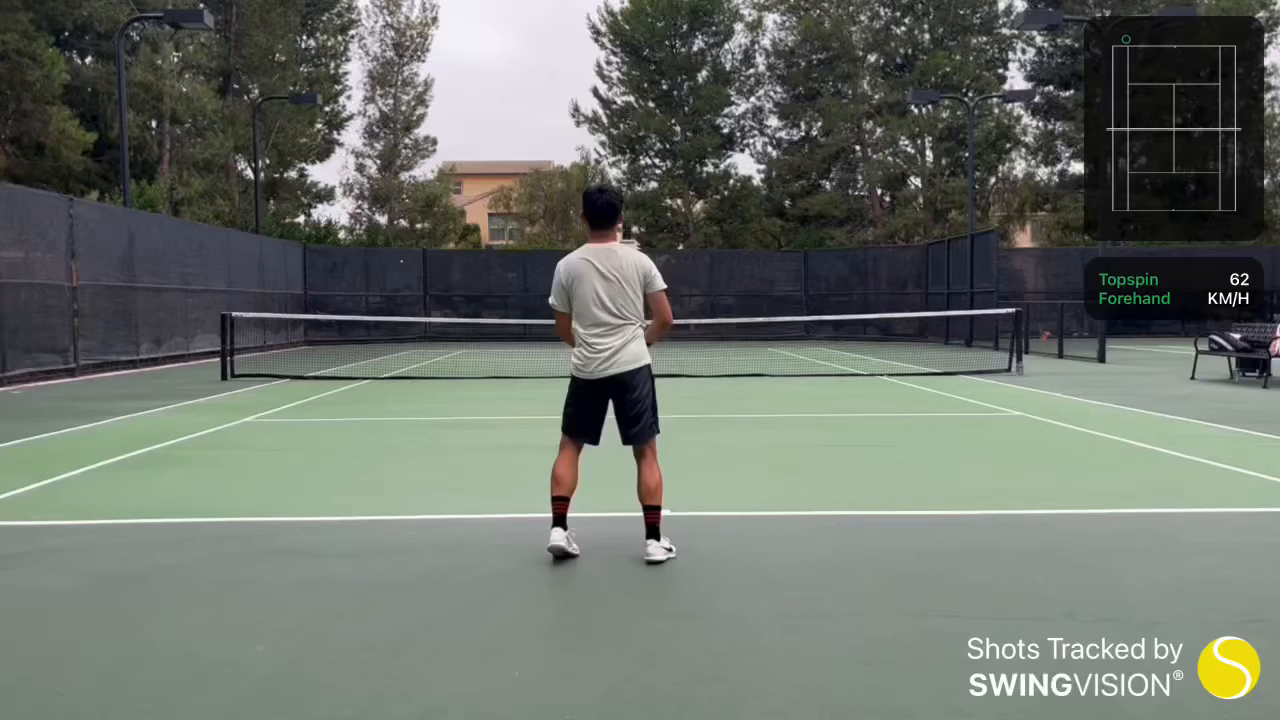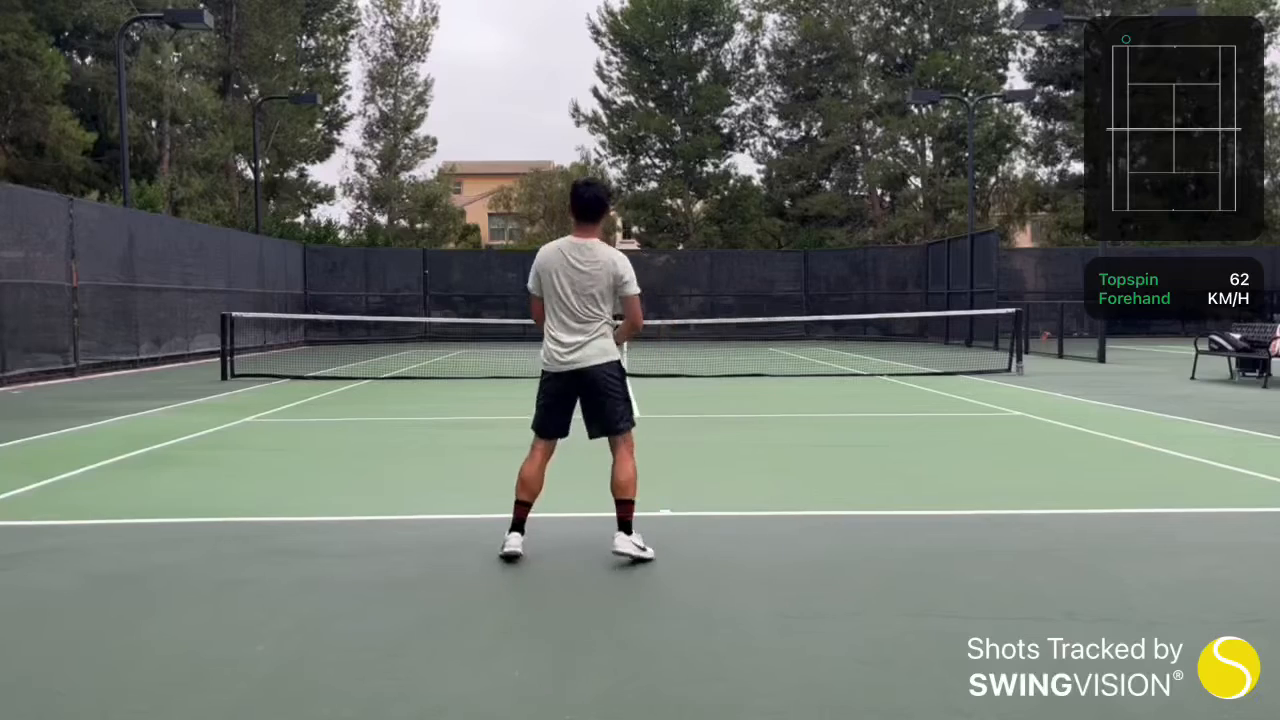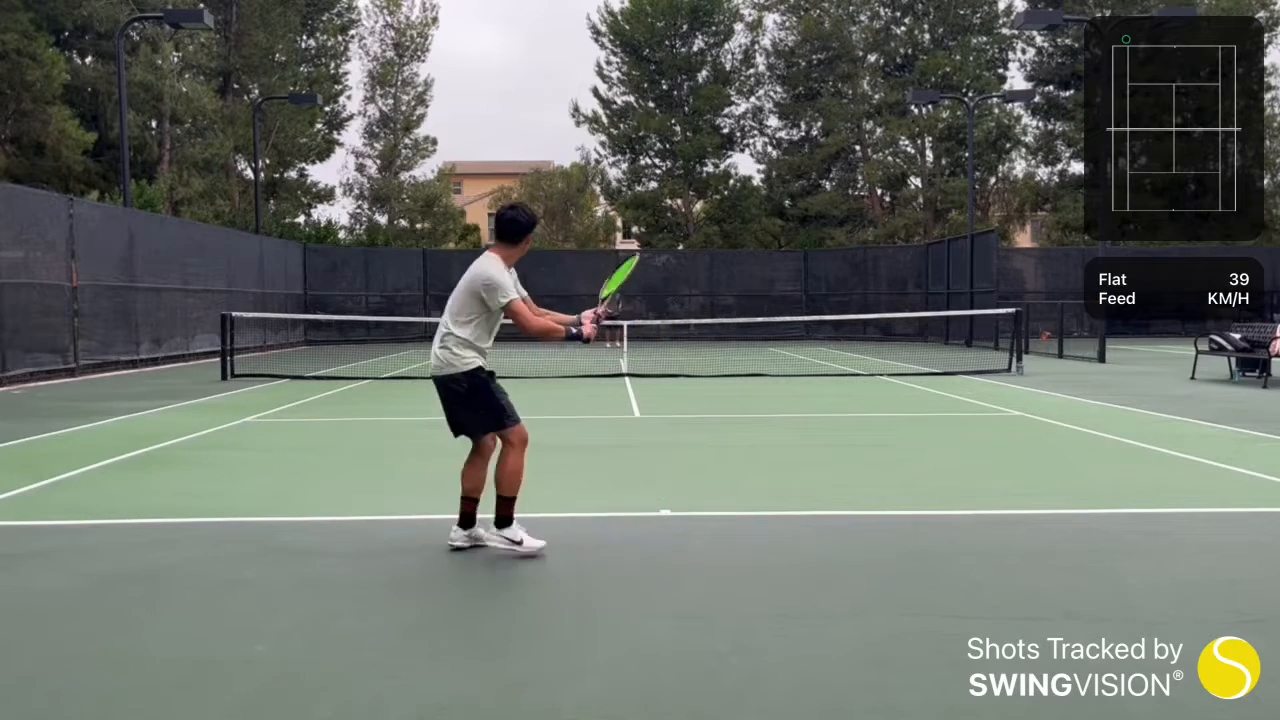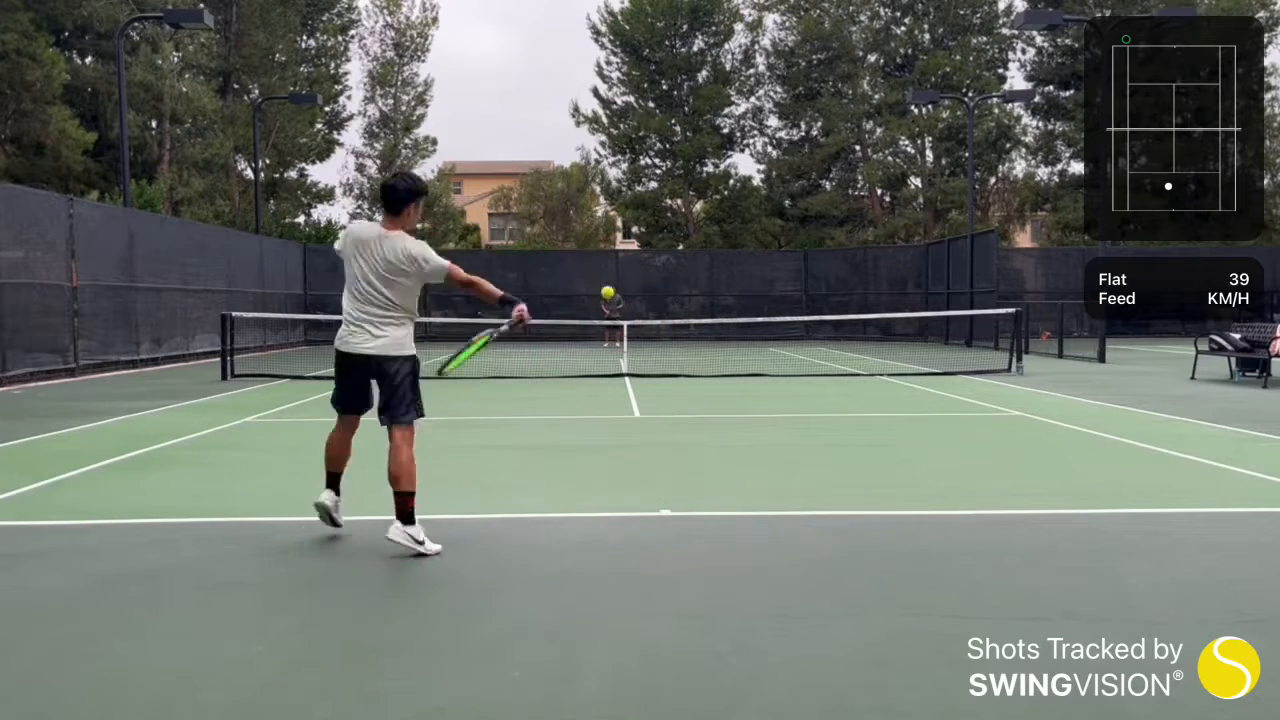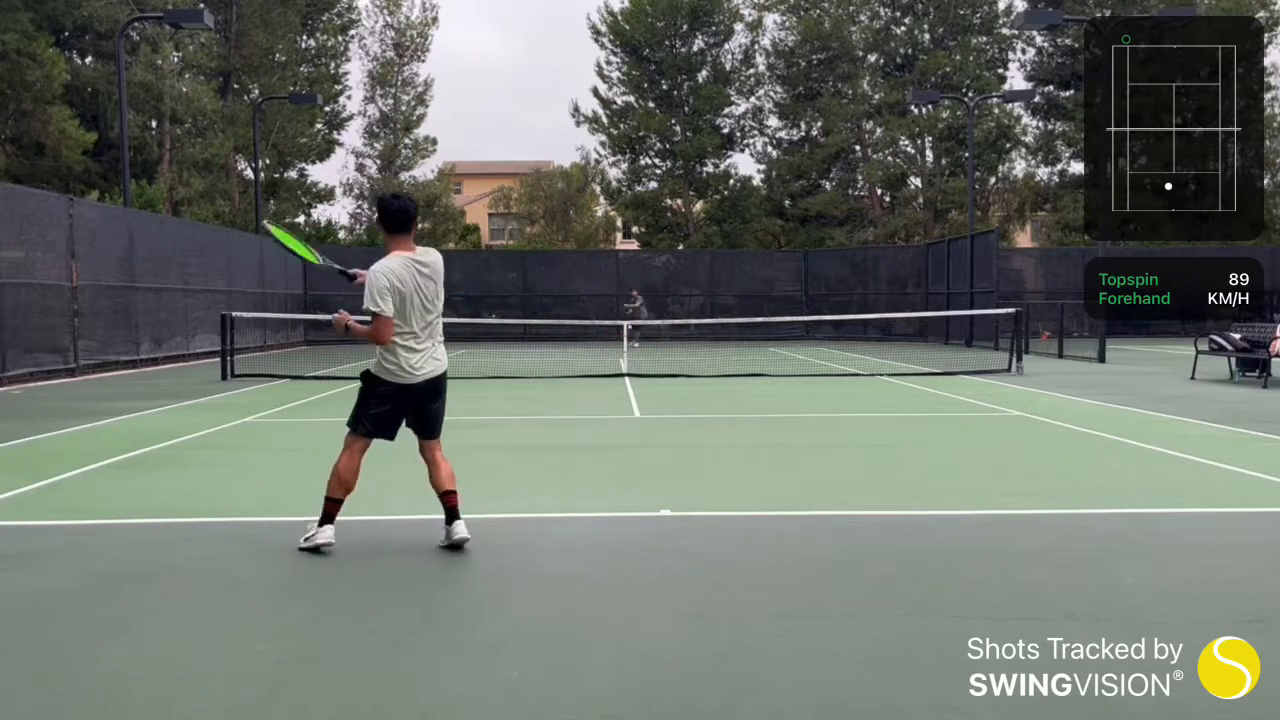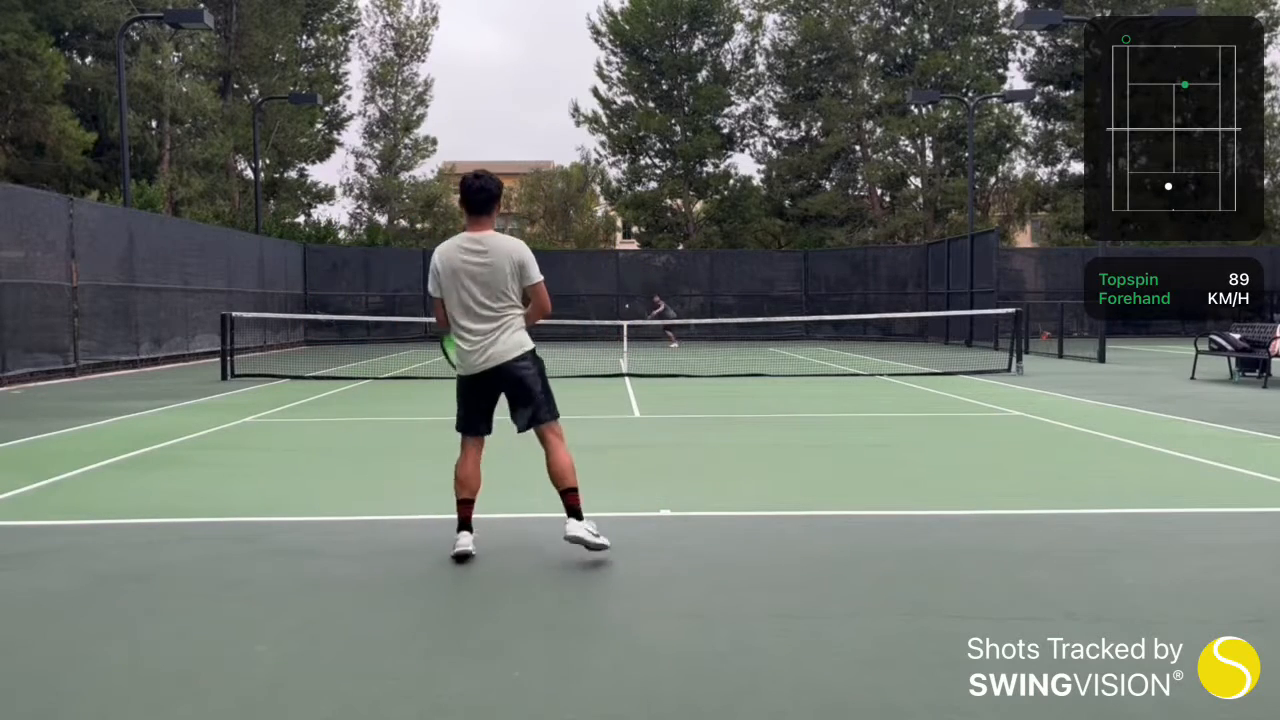
dt=0.7s
person 1, frame 1
left shoulder: (567, 265)
right shoulder: (640, 261)
left elbow: (563, 329)
right elbow: (665, 319)
left hip: (587, 370)
right hip: (633, 367)
left knee: (569, 448)
right knee: (646, 453)
left ankle: (559, 529)
right ankle: (654, 540)
person 1, frame 2
left shoulder: (545, 255)
right shoulder: (616, 260)
left elbow: (538, 314)
right elbow: (635, 321)
left hip: (556, 365)
right hip: (601, 363)
left knee: (540, 448)
right knee: (623, 447)
left ankle: (515, 534)
right ankle: (626, 534)
person 1, frame 3
left shoulder: (497, 268)
right shoulder: (493, 273)
left elbow: (533, 315)
right elbow: (530, 325)
left wrist: (583, 316)
right wrist: (576, 332)
left hip: (453, 366)
right hip: (461, 368)
left knee: (483, 444)
right knee: (516, 438)
left ankle: (467, 529)
right ankle: (504, 527)
person 1, frame 4
left shoulder: (354, 232)
right shoulder: (414, 251)
right elbow: (464, 280)
right wrist: (510, 302)
left hip: (349, 347)
right hip: (393, 352)
left knee: (346, 423)
right knee: (401, 436)
left ankle: (330, 494)
right ankle: (405, 524)
person 1, frame 5
left shoulder: (381, 272)
right shoulder: (435, 258)
left elbow: (381, 335)
left wrist: (349, 327)
left hip: (392, 375)
right hip: (433, 371)
left knee: (354, 446)
right knee: (433, 449)
left ankle: (325, 527)
right ankle: (455, 523)
person 1, frame 6
left shoulder: (442, 255)
right shoulder: (515, 249)
left elbow: (441, 317)
right elbow: (543, 308)
left hip: (471, 362)
right hip: (517, 354)
left knee: (471, 447)
right knee: (551, 435)
left ankle: (464, 533)
right ankle: (576, 520)
